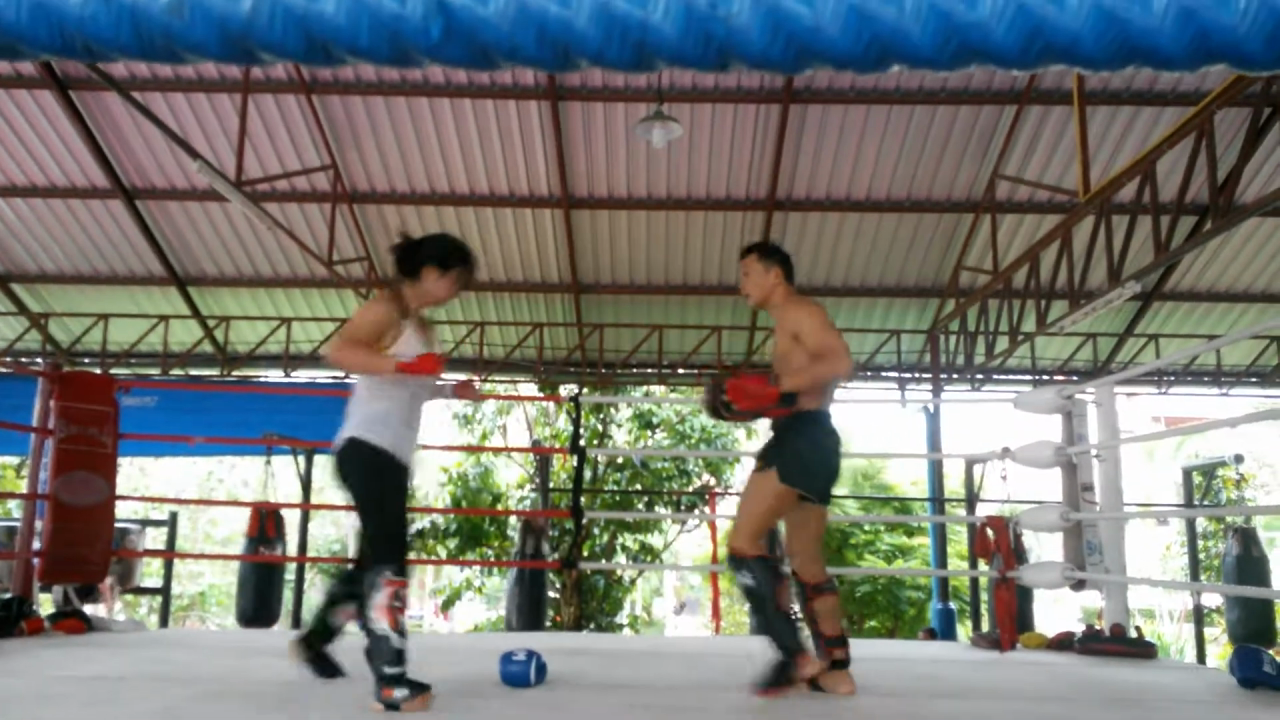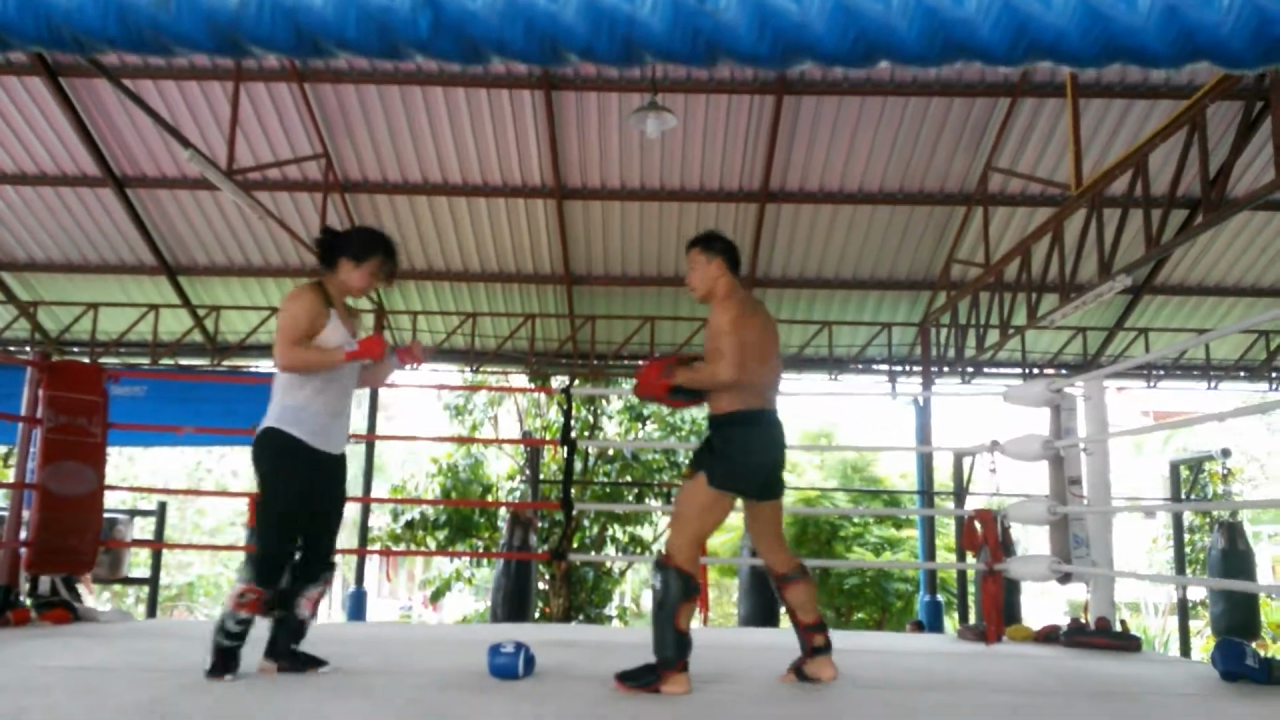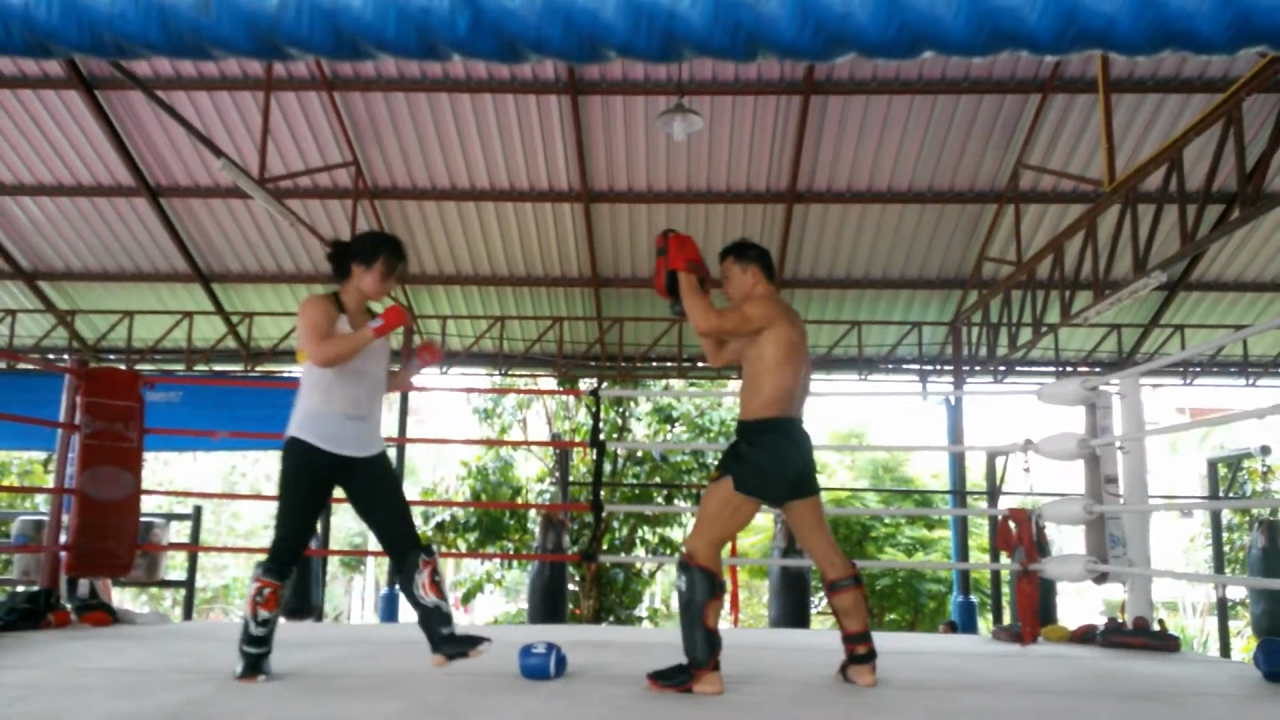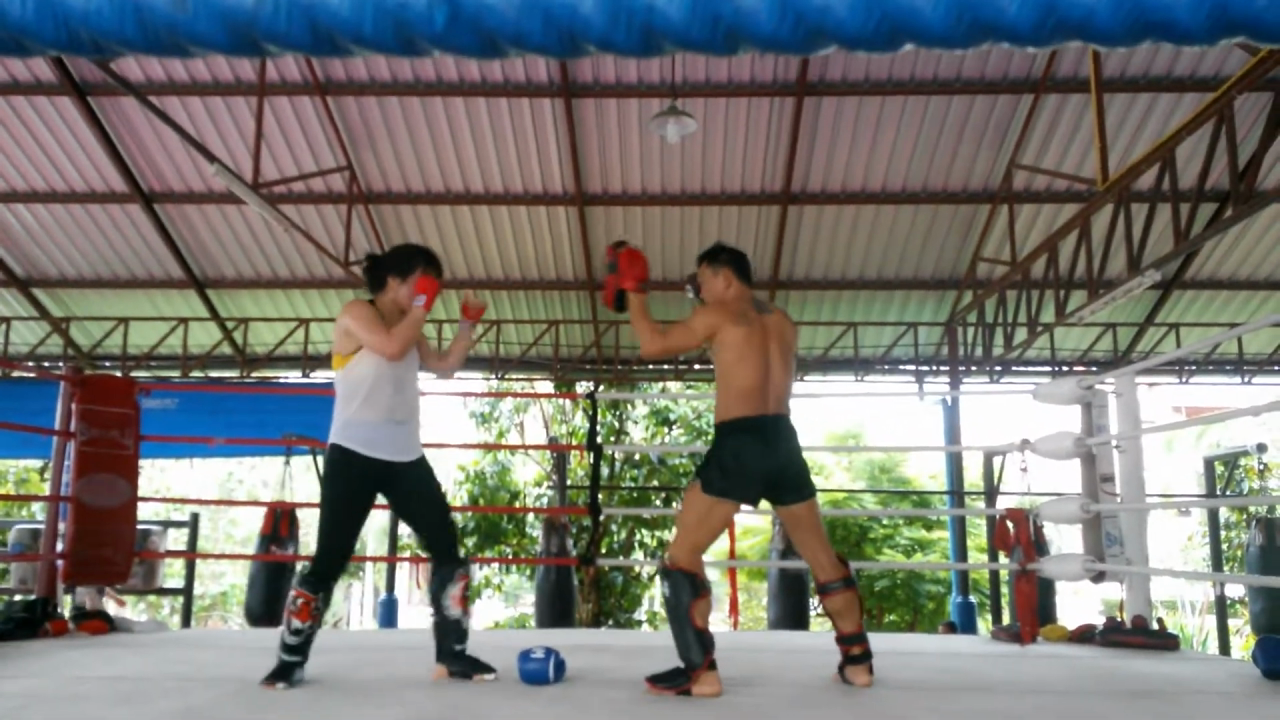
dt=0.4s
person 1, frame 1
left shoulder: (801, 311)
right shoulder: (792, 322)
left elbow: (842, 362)
left wrist: (777, 388)
right wrist: (759, 399)
left hip: (802, 439)
right hip: (810, 442)
left knee: (743, 542)
right knee: (806, 561)
left ankle: (793, 651)
right ankle: (835, 666)
person 1, frame 2
left shoulder: (726, 308)
right shoulder: (757, 313)
left elbow: (726, 371)
left wrist: (678, 377)
right wrist: (697, 382)
left hip: (734, 437)
right hip: (764, 435)
left knee: (680, 546)
right knee: (773, 550)
left ankle: (671, 668)
right ankle: (817, 654)
person 1, frame 3
left shoulder: (765, 307)
right shoulder: (776, 322)
left elbow: (709, 325)
right elbow: (718, 355)
left wrist: (684, 274)
right wrist: (690, 297)
left hip: (762, 444)
right hip: (791, 445)
left knee: (700, 547)
right knee: (826, 553)
left ankle: (703, 668)
right ankle: (861, 659)
person 1, frame 4
left shoulder: (720, 312)
right shoulder: (781, 321)
left elbow: (652, 346)
left wrist: (633, 292)
left hip: (739, 445)
right hip: (781, 443)
left knee: (682, 554)
right knee: (821, 554)
left ankle: (700, 670)
right ankle: (857, 659)
person 2, frame 1
left shoulder: (420, 325)
right shoulder: (386, 308)
right elbow: (338, 351)
left wrist: (445, 388)
right wrist: (403, 365)
left hip: (392, 456)
right hip: (368, 451)
left knee: (378, 560)
right knee: (388, 558)
left ankle: (315, 639)
right ankle: (390, 679)
person 2, frame 2
left shoulder: (350, 316)
right shoulder: (307, 299)
left elbow: (357, 378)
right elbow: (286, 356)
left wrist: (397, 360)
right wrist: (353, 351)
left hip: (328, 450)
right hip: (285, 440)
left knee: (320, 555)
right knee: (275, 548)
left ankle: (283, 648)
right ankle: (226, 650)
person 2, frame 3
left shoulder: (376, 322)
right shoulder: (318, 308)
right elbow: (321, 355)
left wrist: (417, 363)
right wrist: (377, 330)
left hip: (365, 454)
right hip: (311, 447)
left knee: (406, 544)
right knee: (286, 550)
left ankle: (442, 637)
right ankle: (253, 653)
person 2, frame 4
left shoulder: (406, 328)
right shoulder: (356, 314)
left elbow: (445, 366)
right elbow: (392, 348)
left wrist: (468, 324)
right wrist: (422, 305)
left hip: (406, 459)
right hip: (353, 454)
left knee: (448, 549)
right knee: (330, 558)
left ankle: (452, 654)
right ankle: (290, 660)
